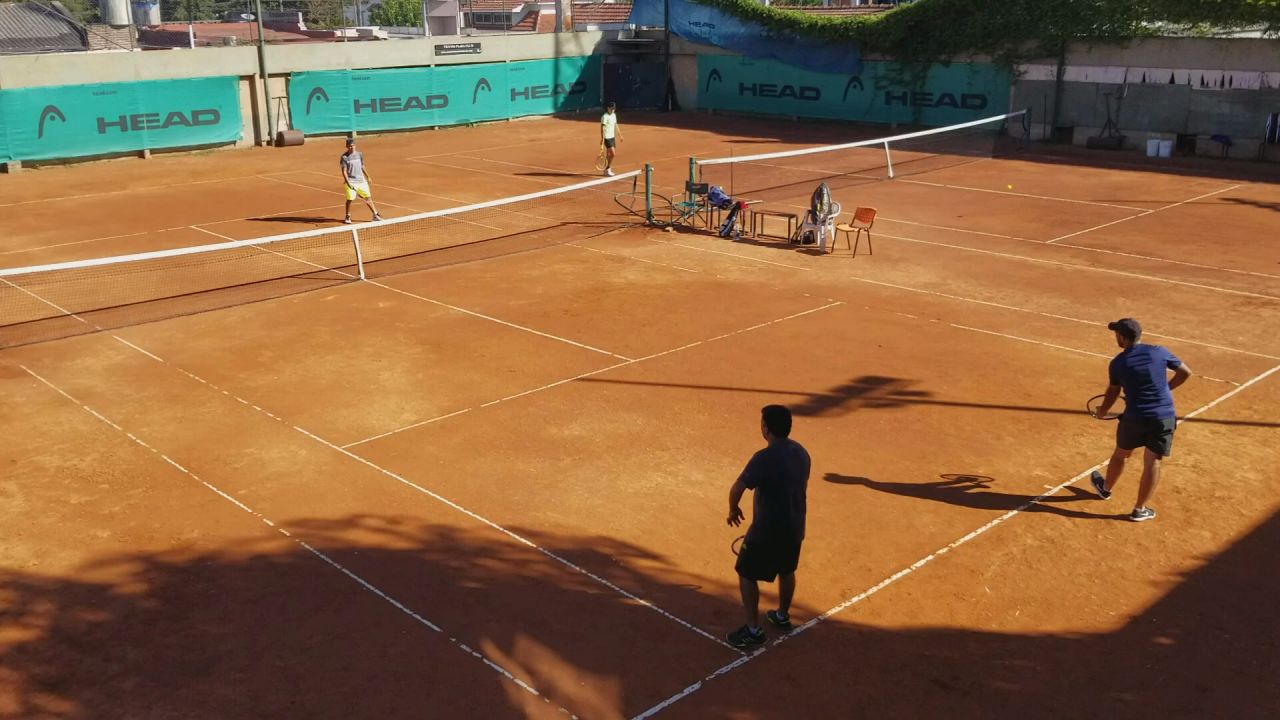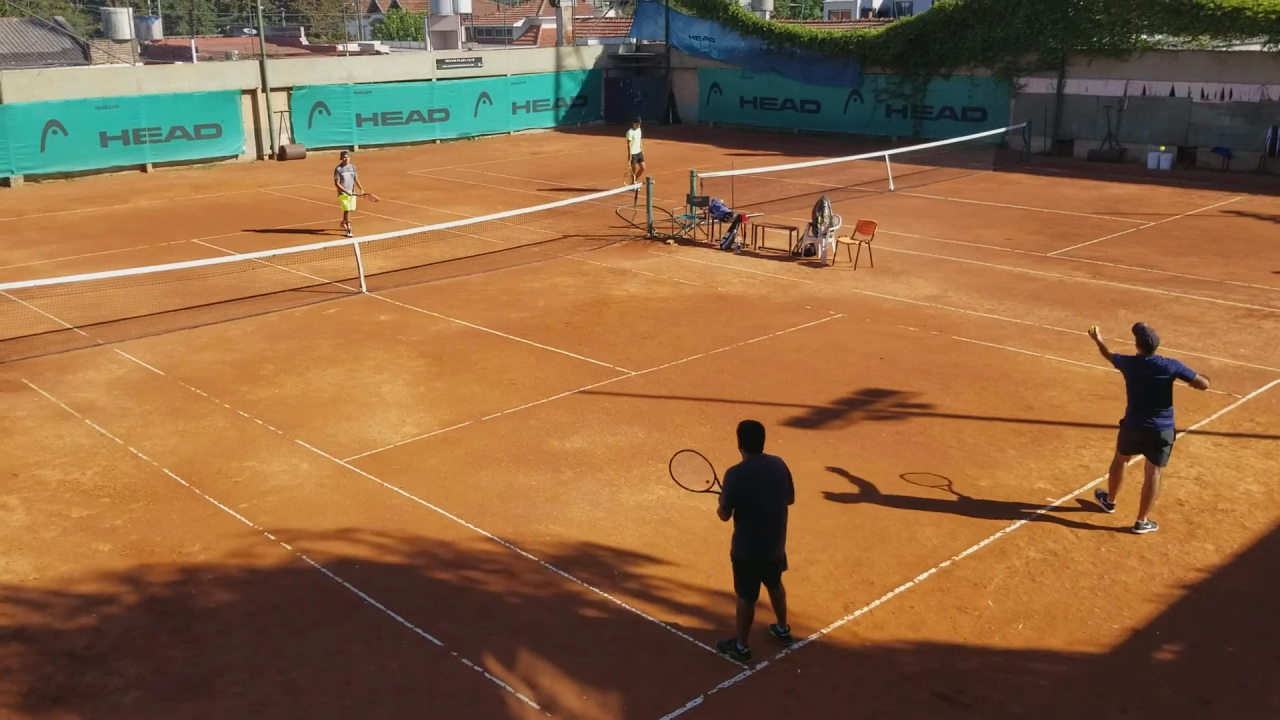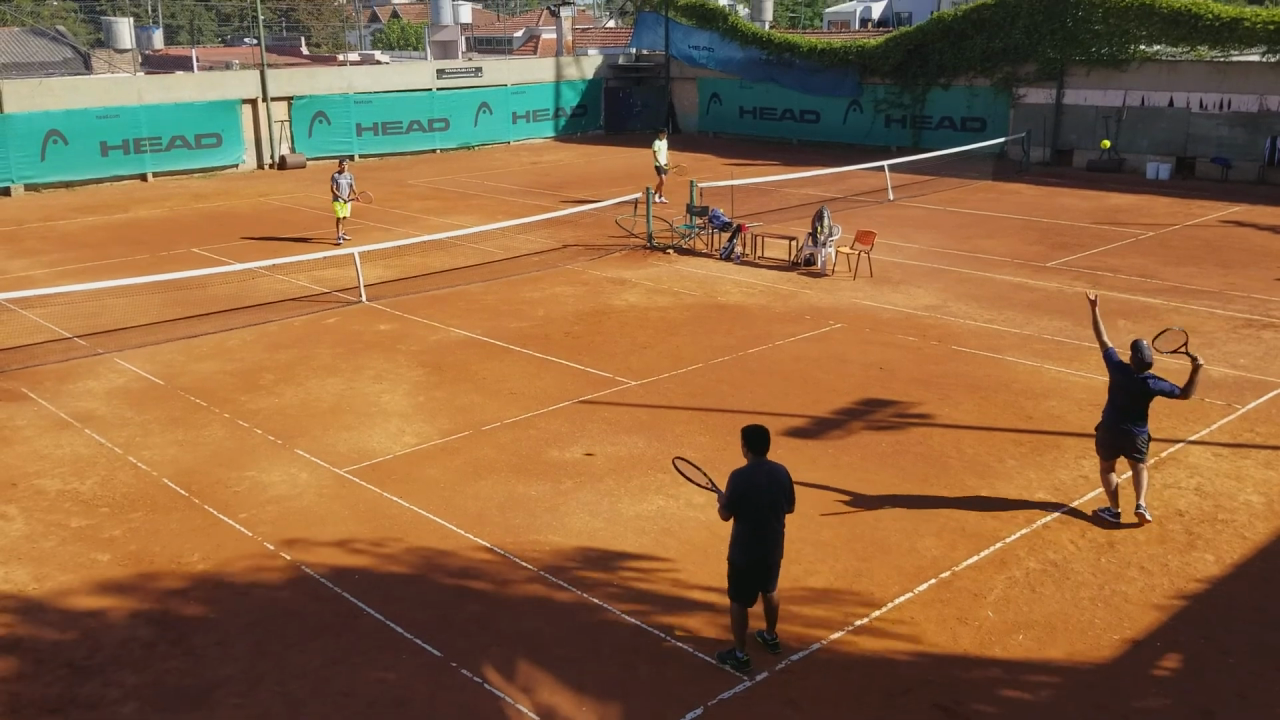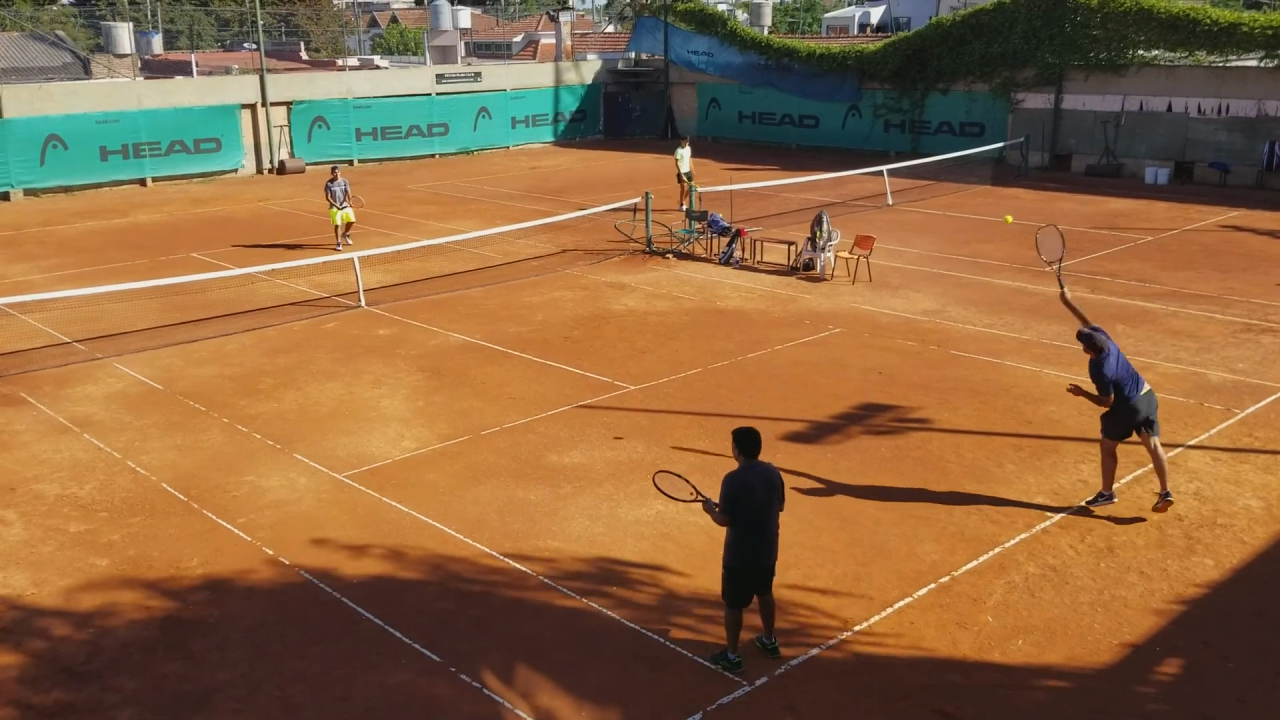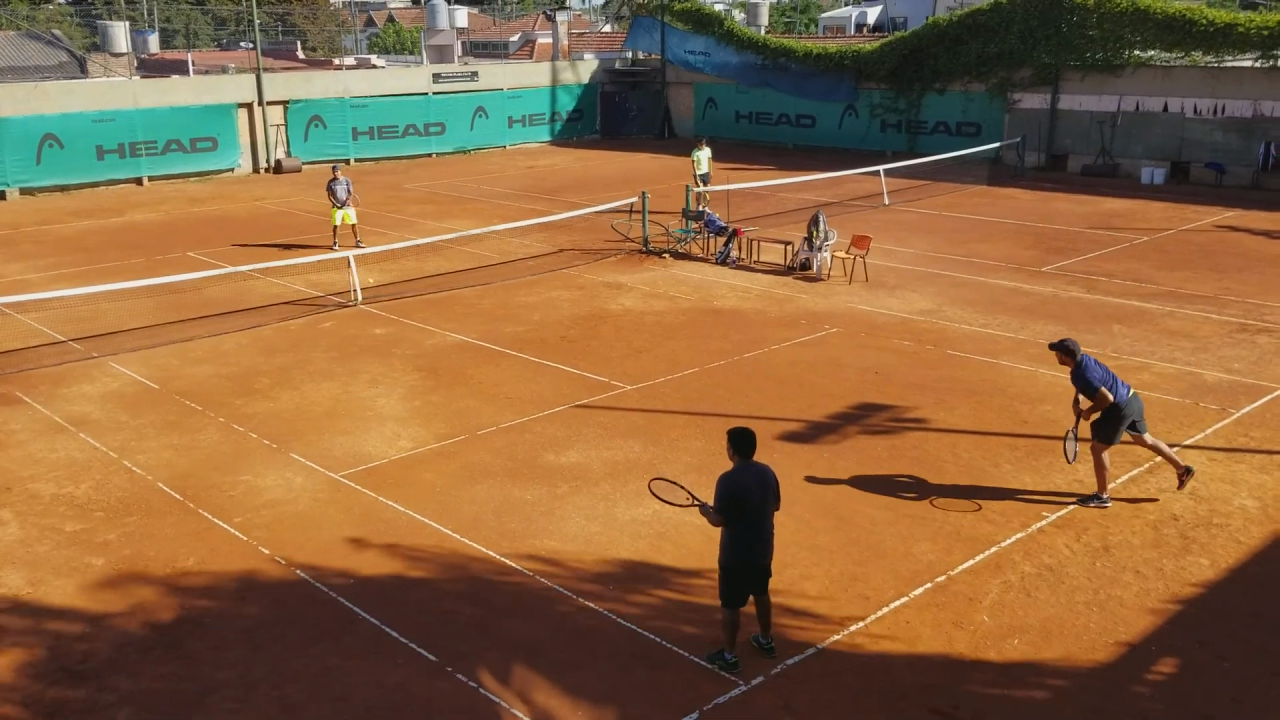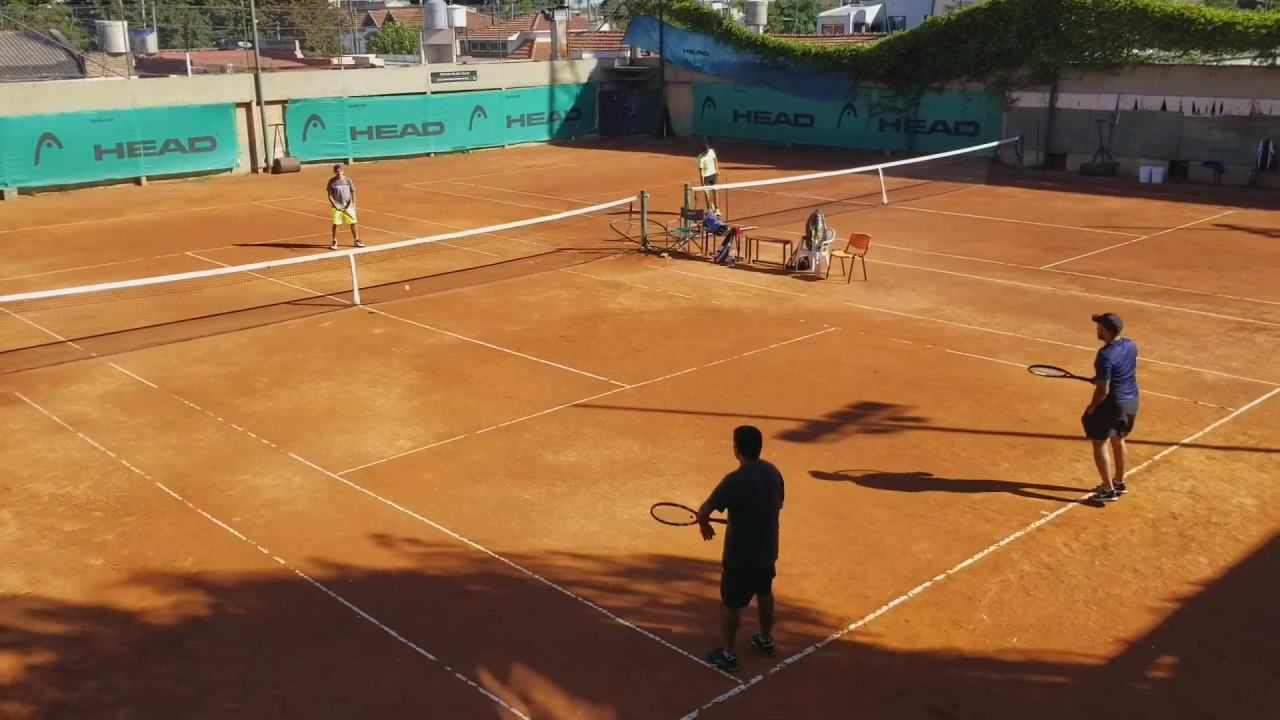
dt=0.5s
person 1, frame 1
left shoulder: (764, 458)
right shoulder: (801, 452)
left elbow: (736, 489)
left wrist: (733, 511)
left hip: (766, 532)
right hip: (794, 528)
left knee: (747, 574)
right knee: (787, 572)
left ankle: (752, 630)
right ankle: (782, 616)
person 1, frame 2
left shoulder: (735, 474)
right shoulder: (779, 465)
left elbow: (724, 515)
right elbow: (790, 499)
left wrist: (721, 502)
left hip: (747, 547)
right hip: (775, 542)
left knee: (746, 596)
right knee: (775, 584)
left ankle: (741, 646)
right ankle: (783, 629)
person 1, frame 3
left shoulder: (739, 476)
right shoulder: (781, 472)
left elbow: (726, 515)
right elbow: (790, 508)
left wrist: (721, 500)
left hip: (744, 552)
right hip: (772, 548)
left knee: (738, 601)
right knee: (769, 592)
left ankle: (740, 655)
right ankle: (770, 636)
person 1, frame 4
left shoulder: (733, 479)
right shoulder: (773, 473)
left elbow: (723, 520)
right elbow: (780, 506)
left wrist: (710, 508)
left hip: (739, 554)
right hip: (767, 549)
left knee: (733, 604)
right knee: (765, 595)
left ankle: (732, 656)
right ankle: (770, 641)
person 1, frame 5
left shoulder: (728, 480)
right shoulder: (767, 473)
left elbow: (718, 520)
right elbow: (775, 506)
left wrist: (706, 511)
left hip: (735, 554)
right hip: (763, 549)
left knee: (730, 605)
right knee: (761, 594)
left ankle: (729, 656)
right ankle: (766, 640)
person 1, frame 6
left shoulder: (735, 480)
right shoulder: (773, 471)
left elbow: (704, 510)
left wrist: (704, 525)
left hip: (740, 553)
right hip: (767, 548)
left knee: (731, 602)
right knee: (764, 594)
left ankle: (727, 654)
right ankle: (765, 640)
person 2, frame 1
left shoulder: (1118, 362)
right shoulder: (1159, 352)
left elbow: (1113, 392)
right elbow: (1185, 372)
left wrist: (1104, 409)
left hip: (1135, 418)
right hip: (1164, 417)
left knee: (1121, 454)
right knee: (1153, 462)
left ankle: (1106, 489)
right ankle: (1140, 509)
person 2, frame 2
left shoulder: (1129, 363)
right shoulder: (1170, 366)
left elbow: (1110, 355)
right elbow: (1204, 384)
left wrist: (1098, 340)
right wrist: (1197, 381)
left hip: (1134, 426)
right hip: (1162, 429)
left knee: (1120, 459)
right knee: (1153, 473)
left ankle: (1109, 501)
right ankle: (1142, 521)
person 2, frame 3
left shoulder: (1118, 370)
right shoulder: (1154, 384)
left elbow: (1102, 340)
right elbow: (1187, 393)
left wrist: (1094, 309)
right wrist: (1197, 368)
left hip: (1110, 430)
right hip: (1136, 434)
left knee: (1107, 466)
right knee: (1139, 468)
left ankle: (1114, 510)
right ankle: (1141, 505)
person 2, frame 4
left shoulder: (1100, 372)
right shoulder: (1103, 341)
left elbow: (1107, 402)
right elbow: (1086, 323)
left wrist: (1082, 393)
right wrist: (1068, 302)
left hip: (1129, 408)
right hip: (1147, 398)
left knee: (1107, 446)
right knee: (1154, 446)
left ankle: (1107, 493)
right ankle: (1164, 492)
person 2, frame 5
left shoulder: (1083, 375)
right shoulder: (1083, 360)
left elbow: (1108, 399)
right elbow: (1084, 385)
left wrist: (1089, 411)
right wrist: (1076, 401)
left hip: (1120, 408)
right hip: (1132, 398)
left knee: (1098, 449)
right knee: (1146, 440)
left ankle: (1102, 496)
right ankle: (1182, 468)
person 2, frame 6
left shoulder: (1105, 355)
right shoulder: (1129, 345)
left elbow: (1103, 390)
left wrist: (1092, 407)
left hip: (1114, 404)
right hip: (1132, 401)
left knee: (1100, 443)
right knee: (1118, 440)
left ankle: (1108, 490)
right ankle: (1119, 482)
